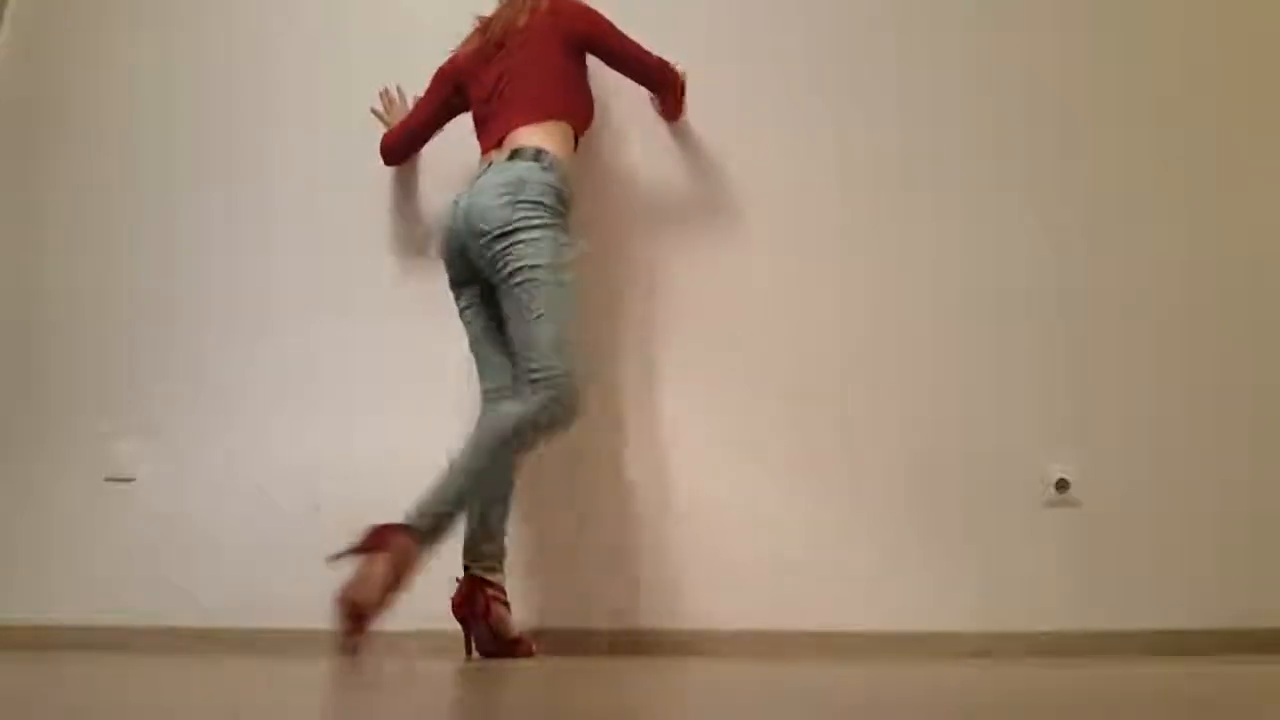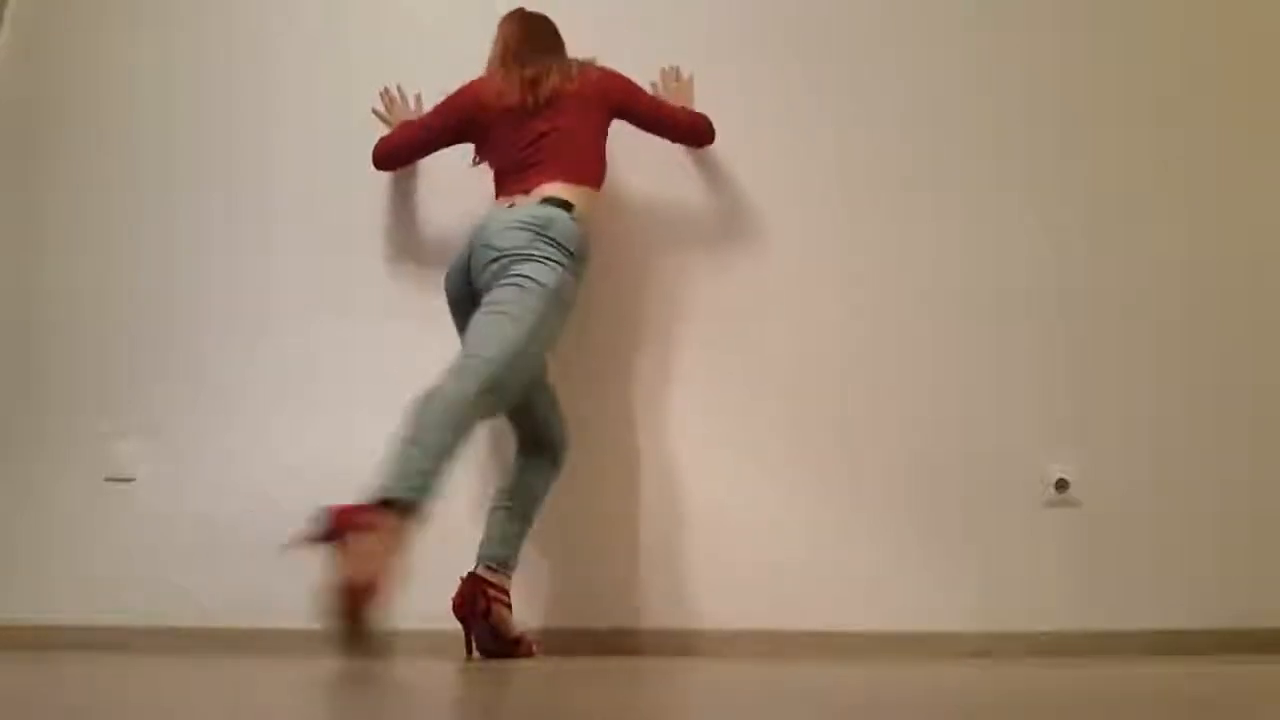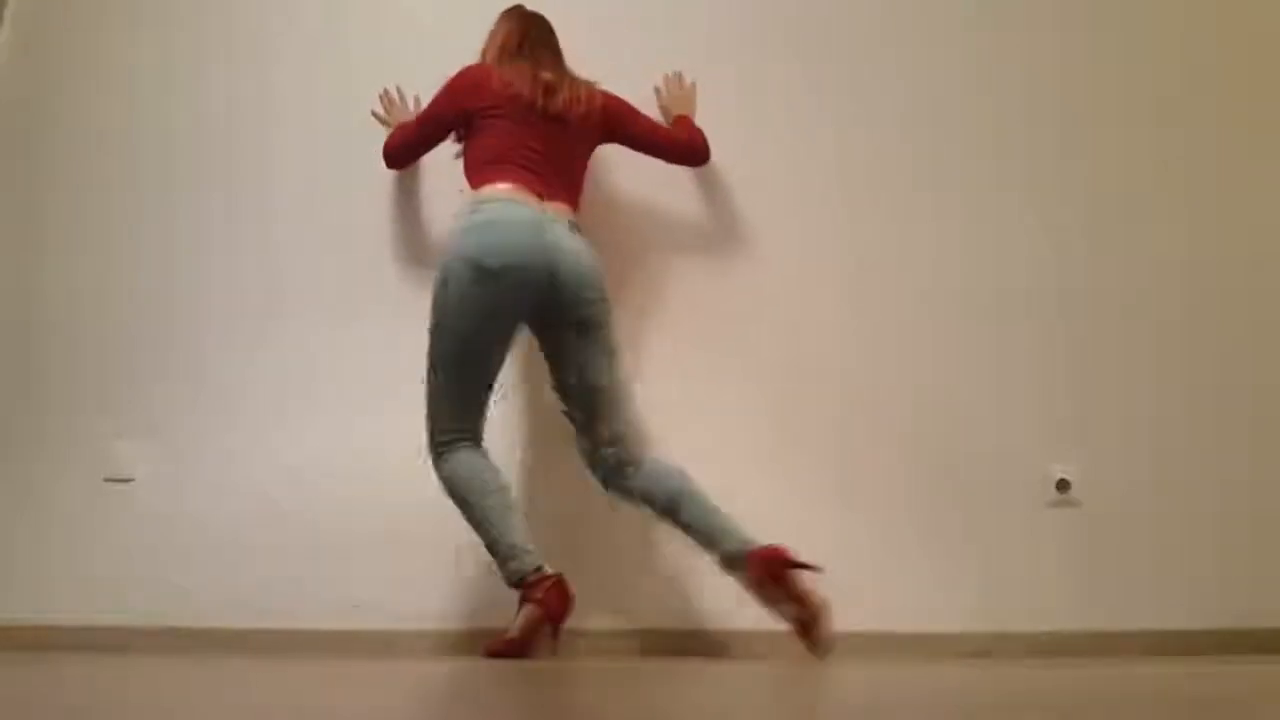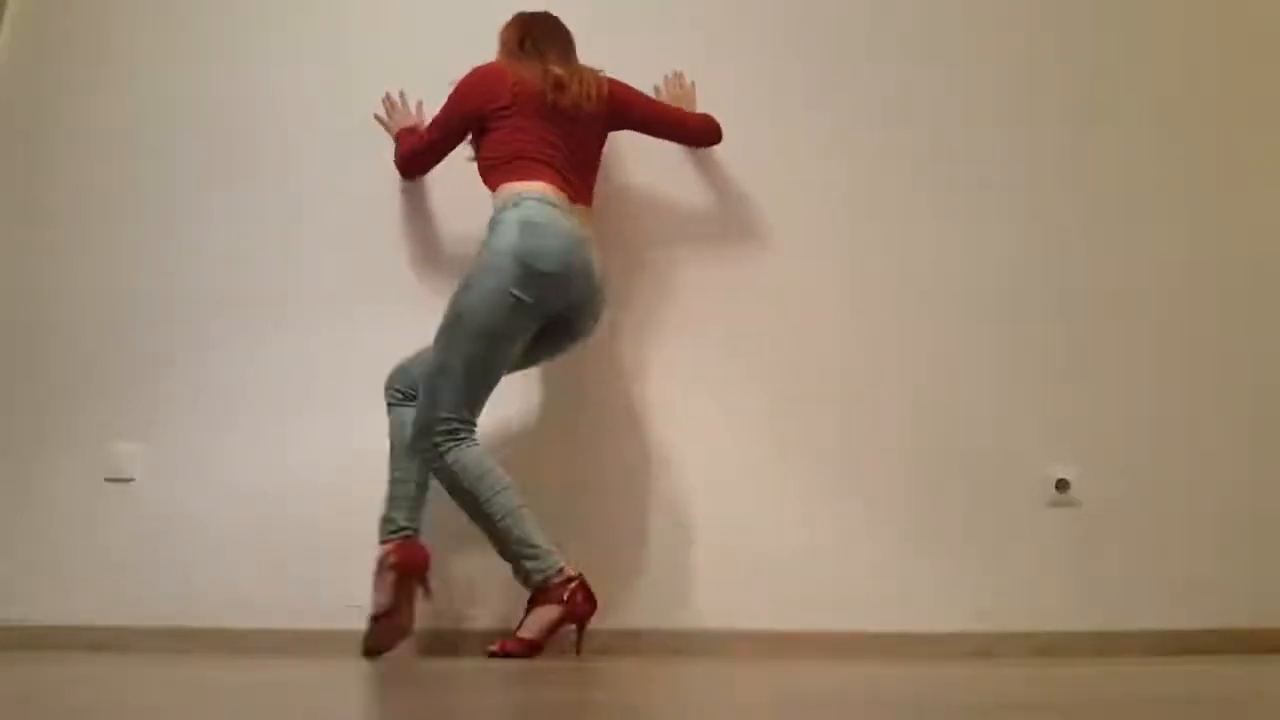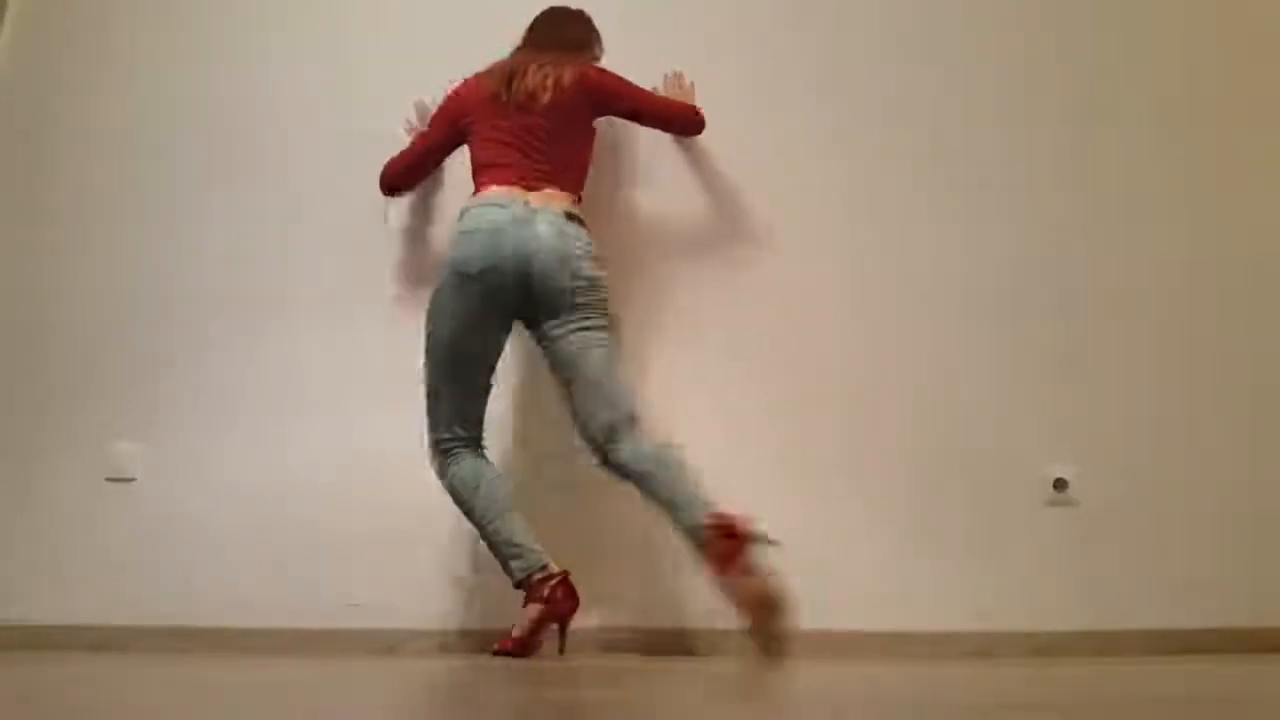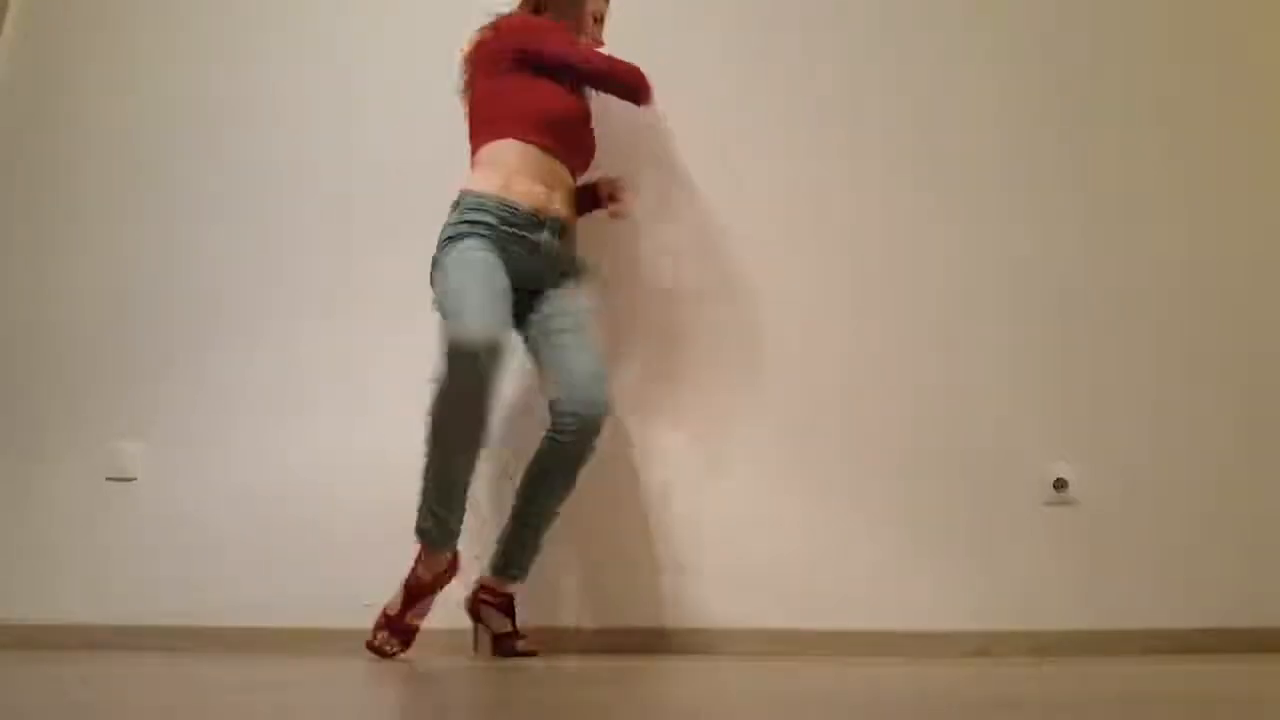
dt=0.5s
person 1, frame 1
left shoulder: (474, 53)
left elbow: (394, 147)
right elbow: (664, 78)
left wrist: (404, 119)
right wrist: (670, 107)
left hip: (471, 209)
right hip: (519, 202)
left knee: (511, 398)
right knee: (550, 390)
left ankle: (481, 585)
right ankle: (402, 542)
person 1, frame 2
left shoulder: (483, 93)
right shoulder: (595, 82)
left elbow: (386, 155)
right elbow: (697, 133)
left wrist: (405, 123)
right wrist: (679, 104)
left hip: (485, 241)
right hip: (538, 241)
left knee: (544, 437)
right knee: (474, 383)
left ankle: (488, 587)
right ankle: (379, 521)
person 1, frame 3
left shoulder: (477, 82)
right shoulder: (591, 102)
left elbow: (397, 152)
right elbow: (695, 149)
left wrist: (400, 122)
right wrist: (678, 112)
left hip: (490, 240)
right hip: (567, 259)
left knee: (453, 442)
right knee: (618, 459)
left ankle: (536, 583)
right ankle: (762, 563)
person 1, frame 4
left shoulder: (491, 79)
right shoulder: (599, 92)
left elbow: (413, 162)
right elbow: (707, 132)
left wrist: (405, 128)
right wrist: (681, 107)
left hip: (527, 243)
right hip: (578, 273)
left knee: (444, 430)
right knee: (408, 386)
left ankle: (555, 583)
right ankle: (402, 548)
person 1, frame 5
left shoulder: (474, 89)
right shoulder: (586, 83)
left elbow: (394, 179)
right elbow: (688, 120)
left wrist: (428, 137)
right wrist: (679, 98)
left hip: (483, 240)
right hip: (562, 247)
left knee: (453, 443)
right knee: (617, 435)
left ankle: (543, 580)
right ankle: (718, 540)
person 1, frame 6
left shoulder: (564, 90)
right elbow: (630, 80)
left wrist: (592, 194)
left hip: (552, 262)
right hip: (481, 234)
left knee: (582, 410)
right knee: (472, 347)
left ankle: (500, 587)
right ankle: (433, 558)
